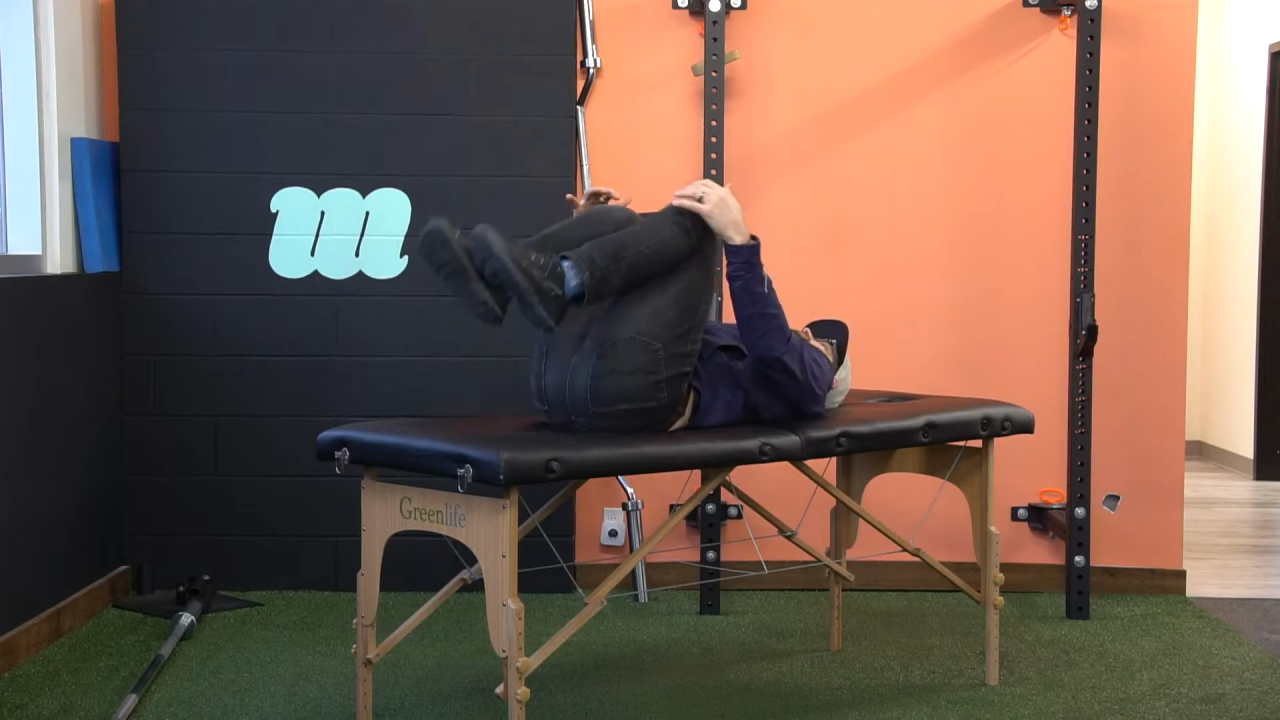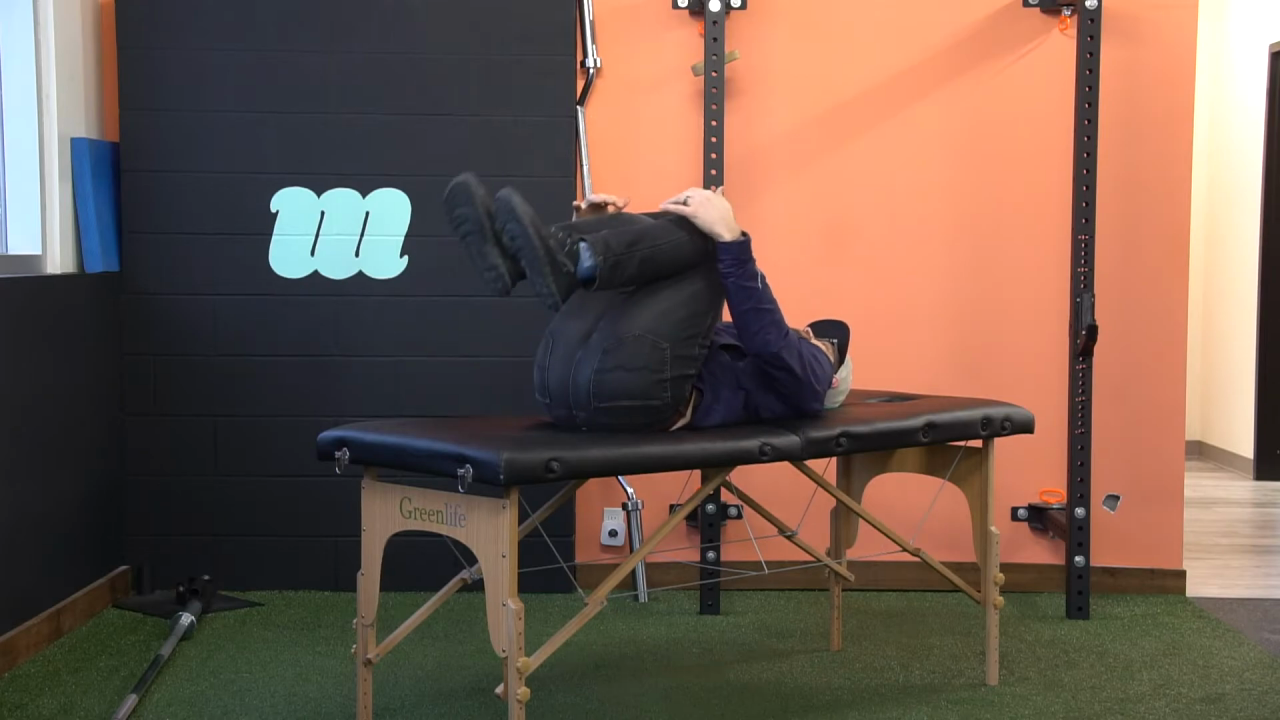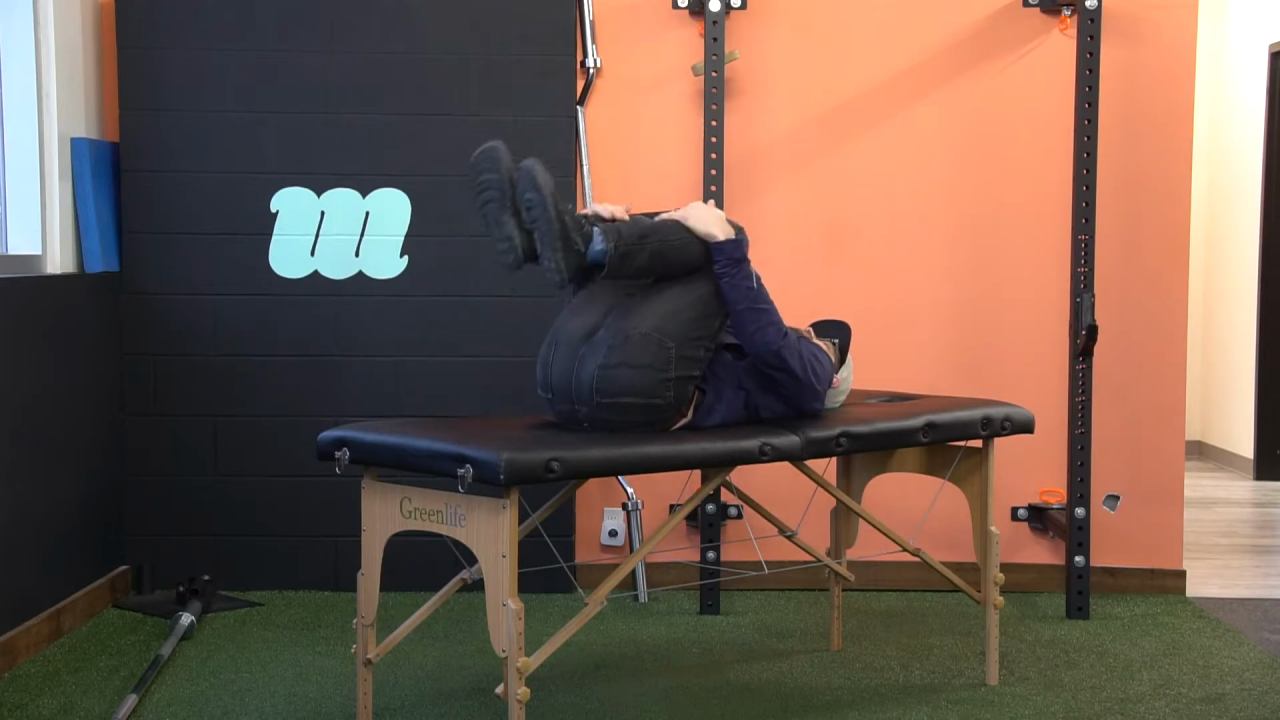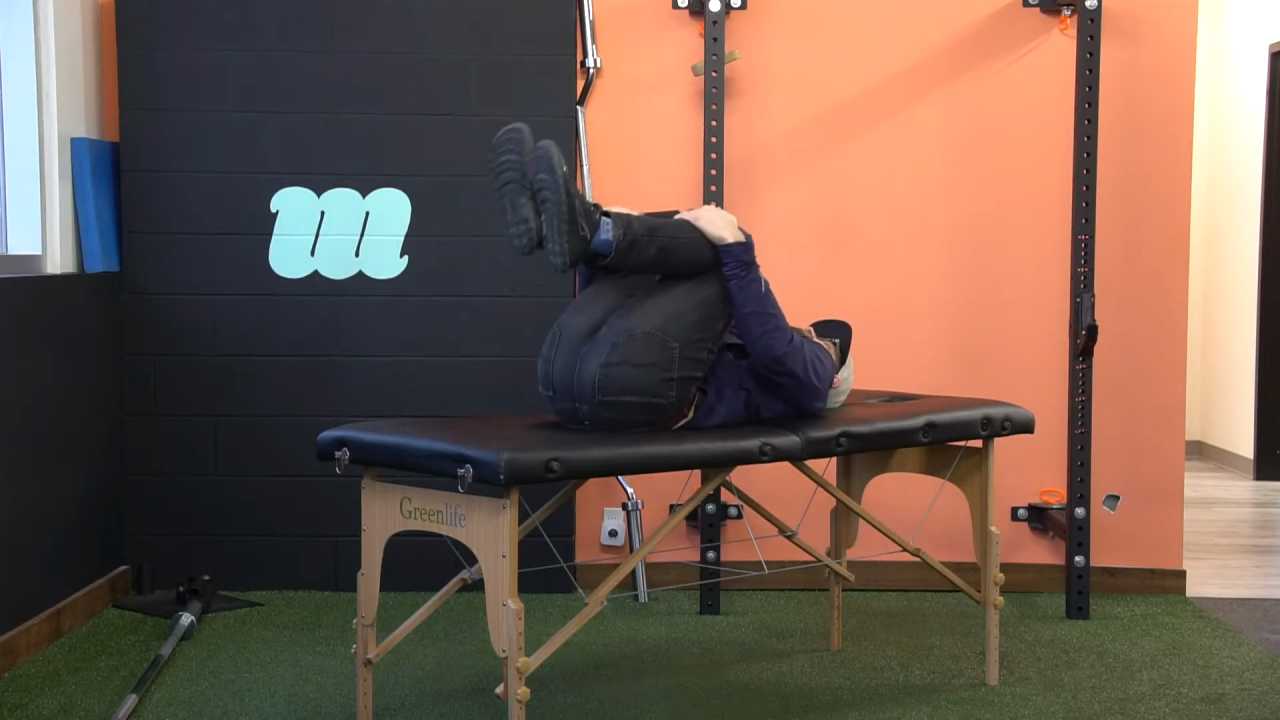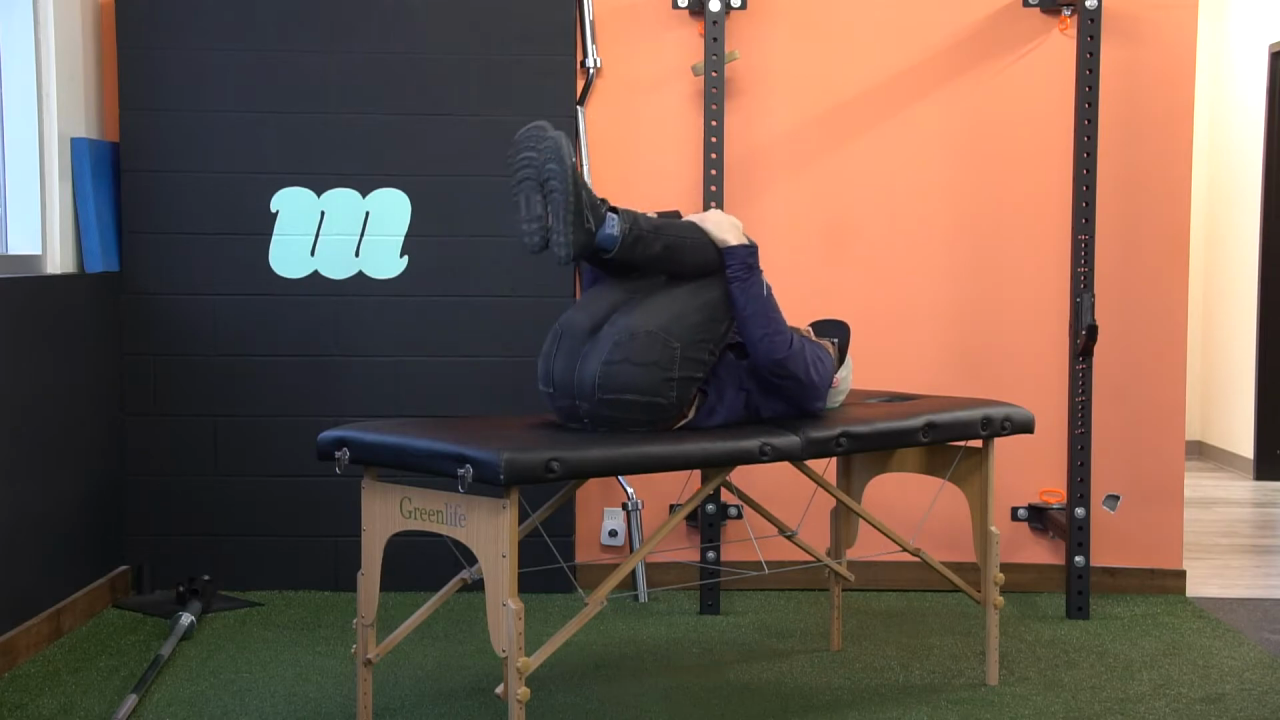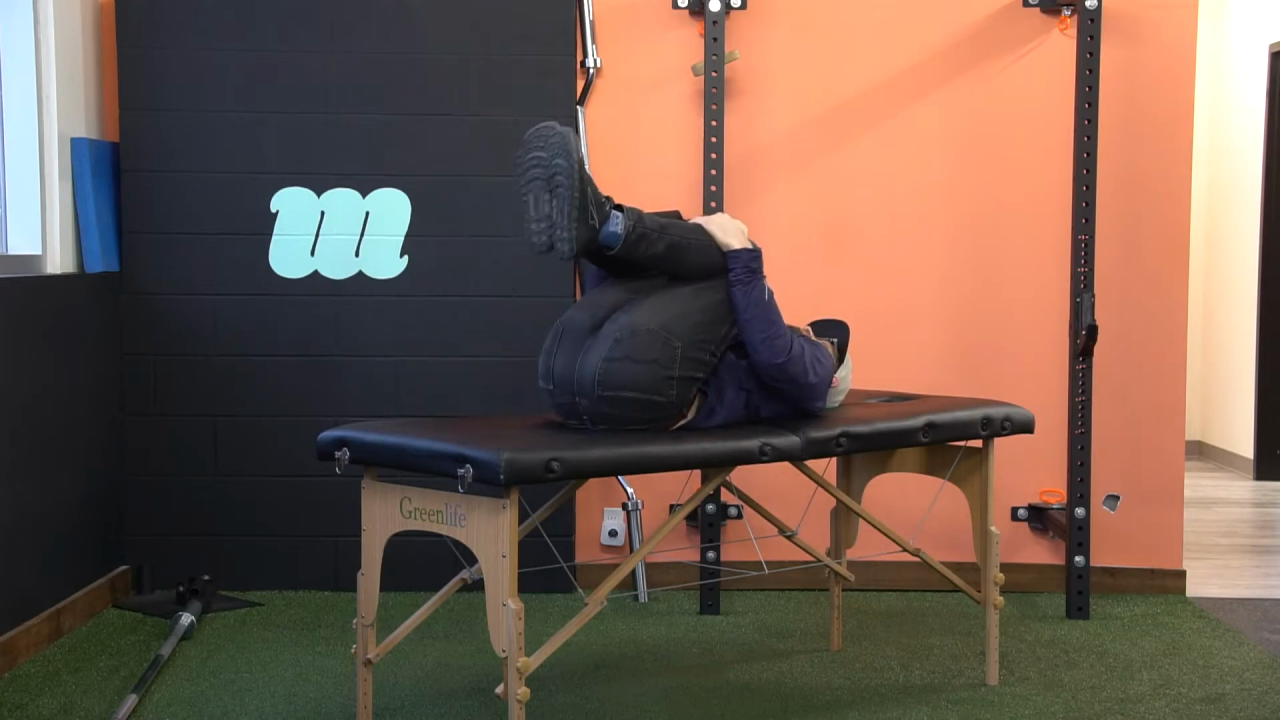
dt=0.1s
person 1, frame 1
left shoulder: (806, 380)
right shoulder: (726, 346)
left elbow: (772, 344)
left wrist: (741, 239)
right wrist: (590, 223)
left hip: (633, 390)
right hip: (566, 380)
left knee: (692, 226)
left ankle: (551, 278)
right ankle: (495, 278)
person 1, frame 2
left shoulder: (806, 378)
right shoulder: (728, 343)
left elbow: (769, 339)
left wrist: (731, 239)
right wrist: (598, 230)
left hip: (637, 385)
left knee: (705, 235)
left ankle: (566, 261)
right ankle: (509, 249)
person 1, frame 3
left shoulder: (807, 378)
right shoulder: (728, 344)
left elbow: (767, 339)
left wrist: (723, 240)
right wrist: (604, 233)
left hip: (636, 386)
left knee: (723, 248)
left ankle: (578, 240)
right ankle: (554, 238)
person 1, frame 4
left shoulder: (806, 380)
right shoulder: (730, 338)
left elbow: (772, 343)
left wrist: (733, 244)
left hip: (639, 386)
left knee: (728, 250)
left ankle: (589, 230)
right ankle: (554, 224)
person 1, frame 5
left shoulder: (810, 373)
right shoulder: (732, 344)
left elbow: (773, 349)
left wrist: (738, 249)
left hip: (637, 386)
left knee: (730, 254)
left ankle: (593, 222)
right ankle: (579, 224)
person 1, frame 6
left shoulder: (809, 373)
right shoulder: (733, 343)
left elbow: (773, 354)
left wrist: (742, 253)
left hip: (638, 383)
left ankle: (600, 221)
right ankle: (588, 223)
